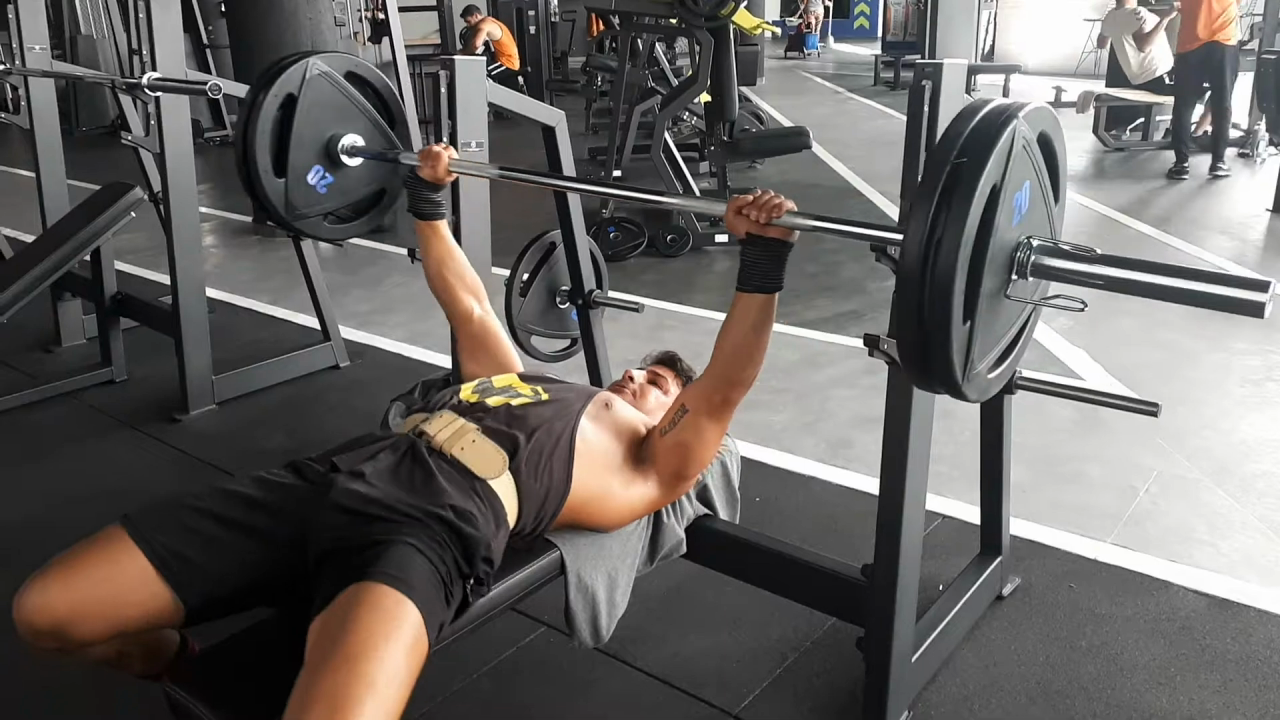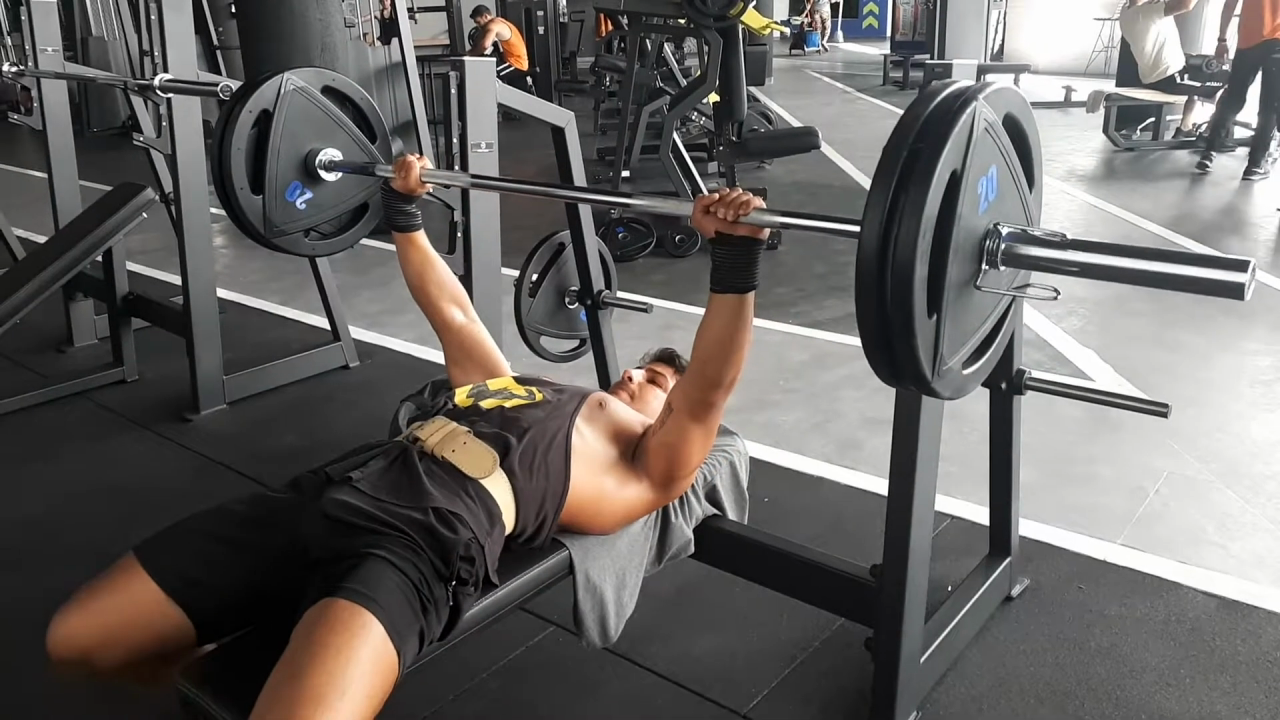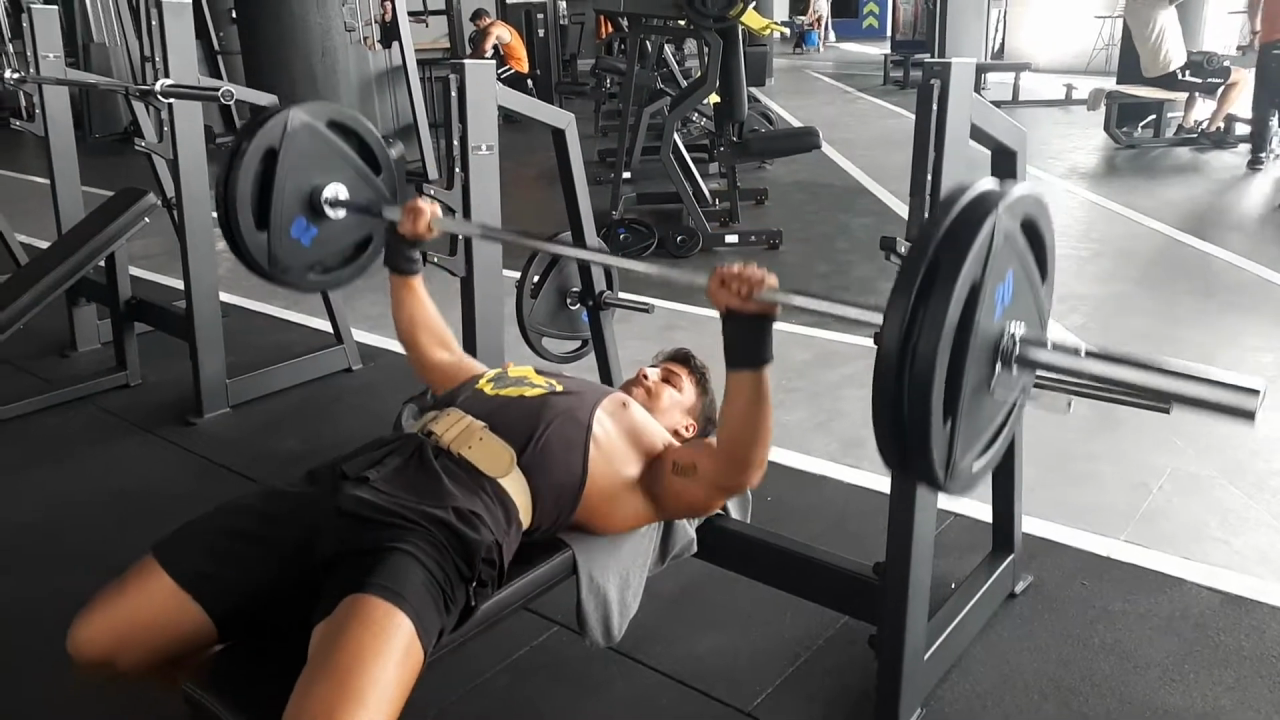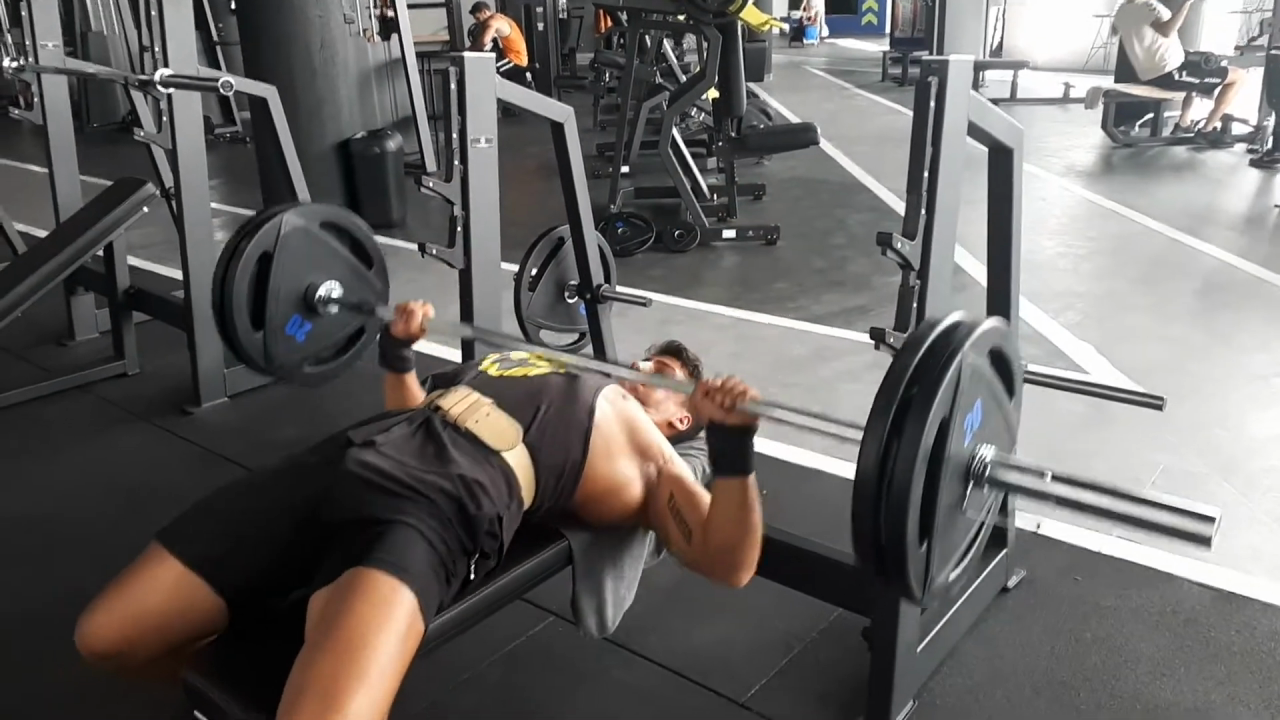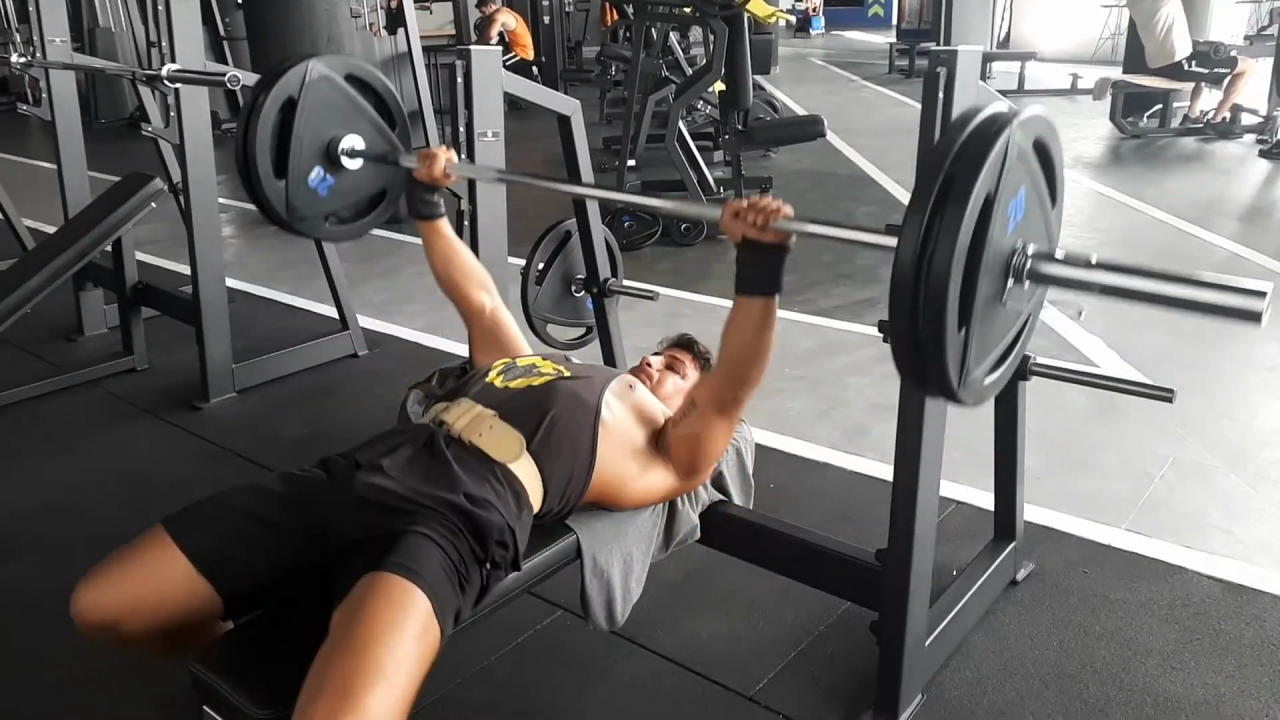
dt=1s
person 1, frame 1
left shoulder: (648, 466)
right shoulder: (524, 383)
left elbow: (725, 391)
right elbow: (468, 308)
left wrist: (763, 261)
right wrist: (427, 199)
left hip: (431, 523)
right hip: (332, 478)
right knee: (45, 611)
person 1, frame 2
left shoulder: (645, 468)
right shoulder: (515, 386)
left elbow: (709, 392)
right elbow: (451, 313)
left wrist: (734, 259)
right wrist: (402, 209)
left hip: (426, 535)
right hip: (333, 490)
right knee: (76, 640)
person 1, frame 3
left shoulder: (652, 461)
right shoulder: (534, 387)
left elbow: (737, 472)
right elbow: (429, 350)
left wrist: (748, 340)
right wrist: (405, 251)
left hip: (436, 531)
right hip: (343, 484)
right knee: (97, 644)
person 1, frame 4
left shoulder: (649, 460)
right shoulder: (551, 386)
left elbow: (732, 561)
left wrist: (731, 445)
right wrist: (397, 349)
left hip: (439, 504)
right hip: (346, 461)
right knee: (107, 637)
person 1, frame 5
left shoulder: (665, 455)
right shoulder: (535, 368)
left elbow: (732, 390)
right elbow: (479, 301)
left wrist: (760, 266)
right wrist: (426, 200)
left hip: (455, 516)
right hip: (357, 474)
right knee: (101, 607)
